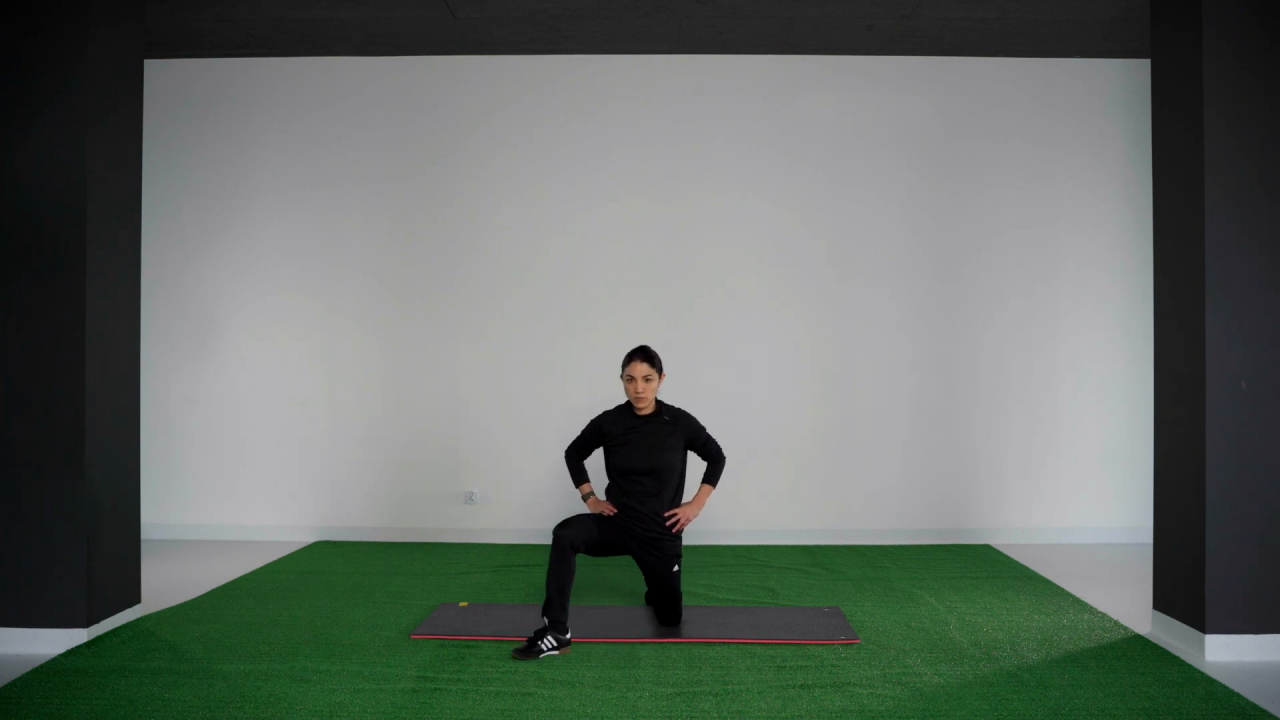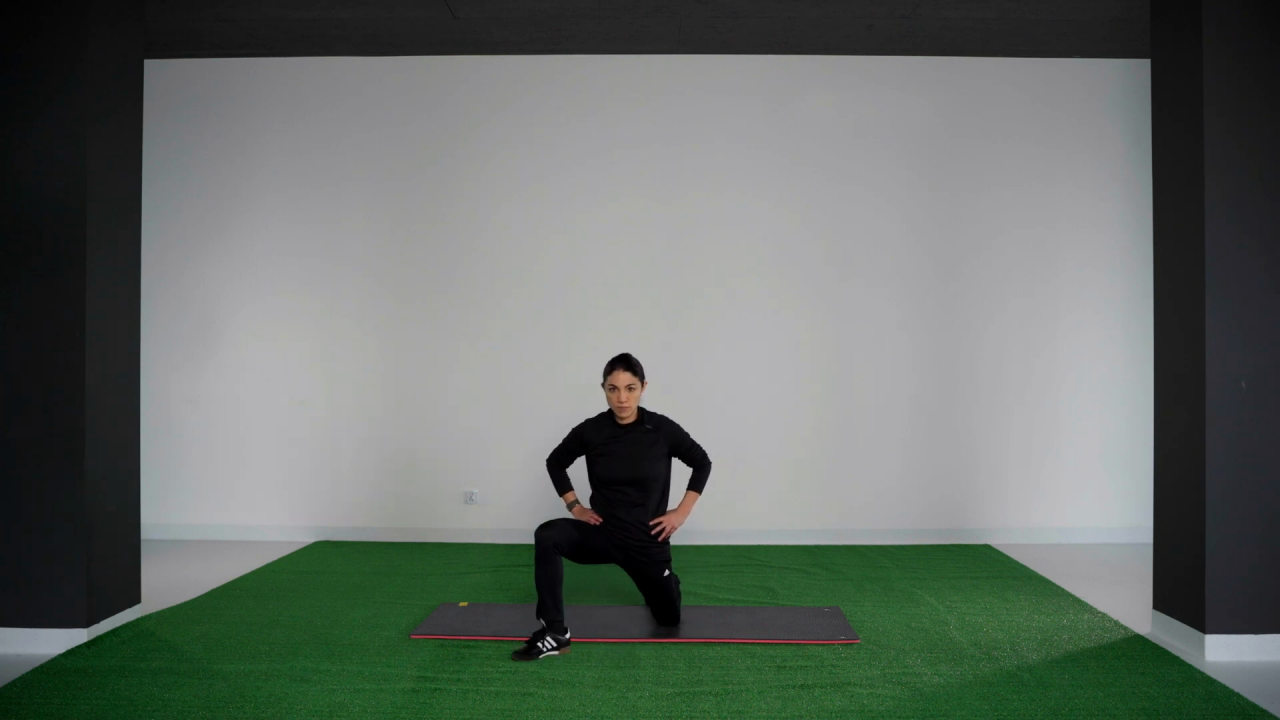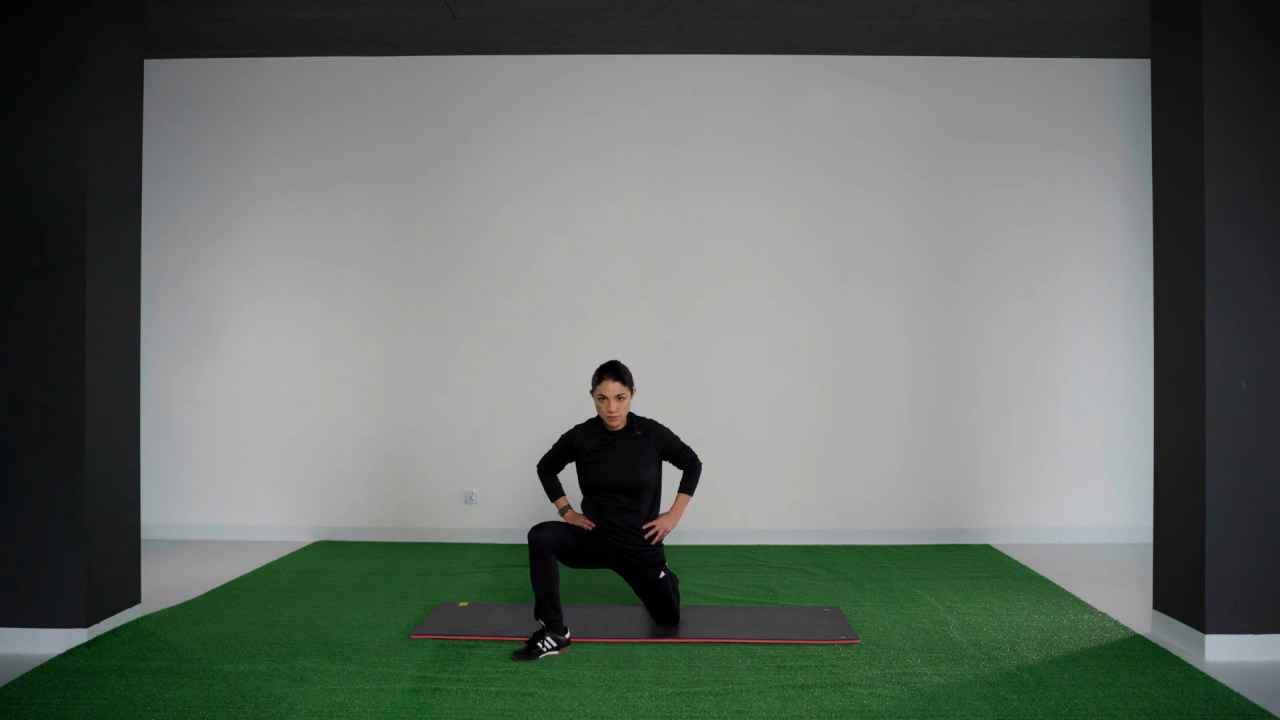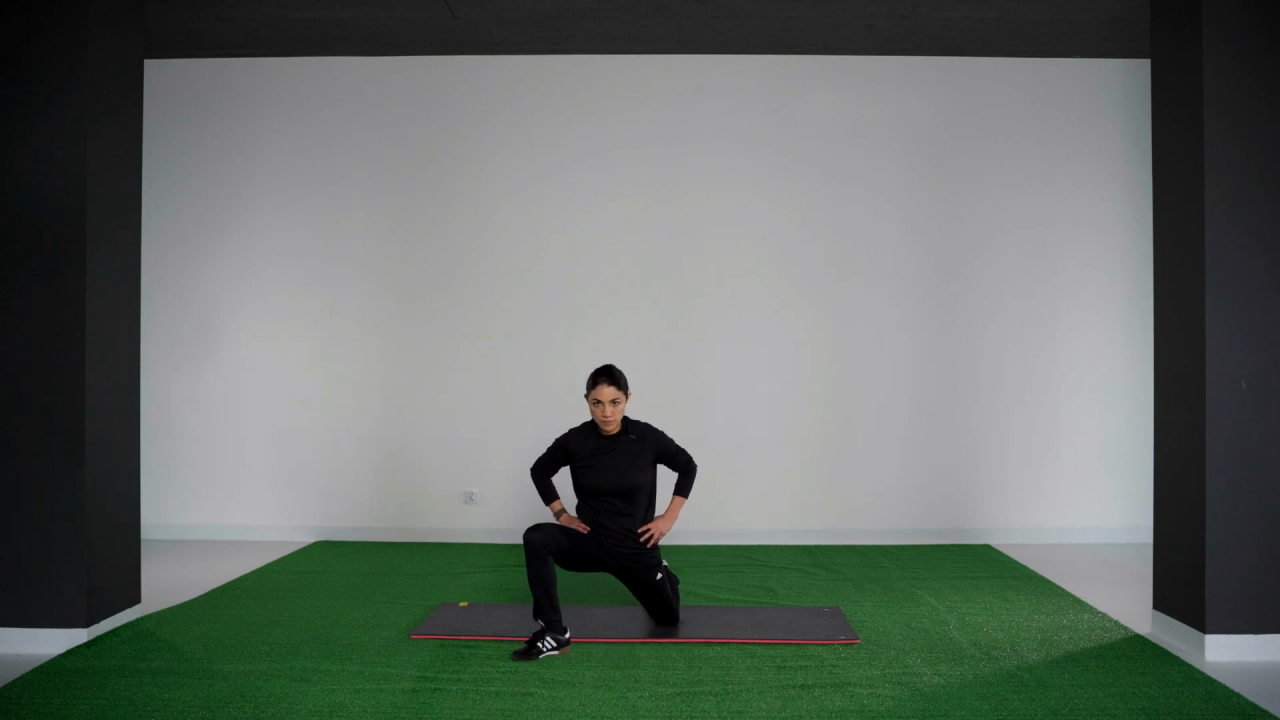
dt=0.2s
person 1, frame 1
left shoulder: (680, 422)
right shoulder: (609, 422)
left elbow: (717, 458)
right elbow: (574, 454)
left wrist: (696, 505)
right wrist: (589, 498)
left hip: (661, 530)
right hip: (616, 522)
left knee: (670, 618)
right knee: (566, 534)
left ankle: (659, 583)
right ankle: (555, 633)
person 1, frame 2
left shoulder: (662, 429)
right shoulder: (590, 430)
left elbow: (702, 463)
right elbow: (555, 462)
left wrist: (682, 511)
right wrist: (574, 506)
left hip: (647, 538)
right hip: (602, 532)
left knee: (669, 619)
right knee: (547, 535)
left ankle: (665, 580)
right ankle: (554, 633)
person 1, frame 3
left shoulder: (652, 434)
right shoulder: (580, 437)
left elbow: (692, 465)
right elbow: (546, 468)
left wrist: (674, 515)
right wrist: (566, 511)
left hip: (640, 541)
right hip: (595, 537)
left knee: (668, 618)
right knee: (540, 536)
left ankle: (663, 578)
right ankle: (554, 633)
person 1, frame 4
left shoulder: (647, 437)
right shoulder: (574, 441)
left elbow: (687, 467)
right elbow: (539, 471)
left wrist: (669, 518)
right wrist: (561, 515)
left hip: (635, 545)
right hip: (590, 540)
left knee: (669, 619)
right knee: (536, 537)
left ankle: (662, 576)
right ankle: (554, 633)
